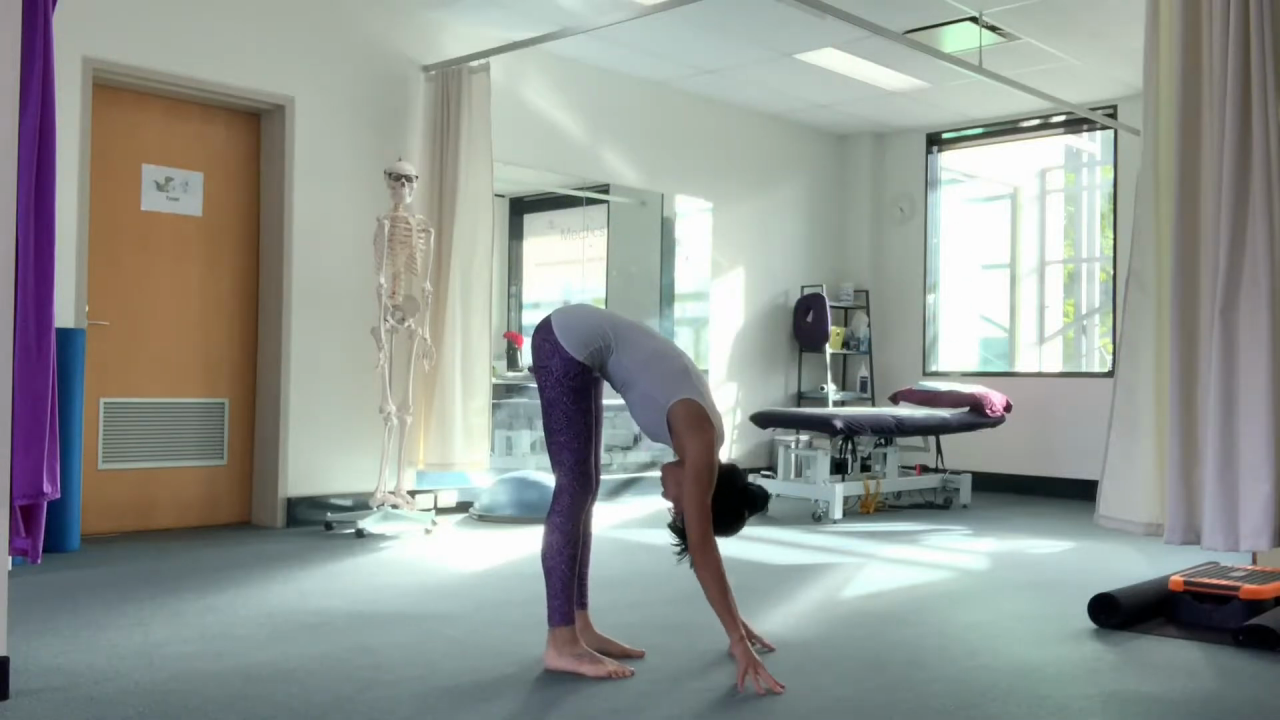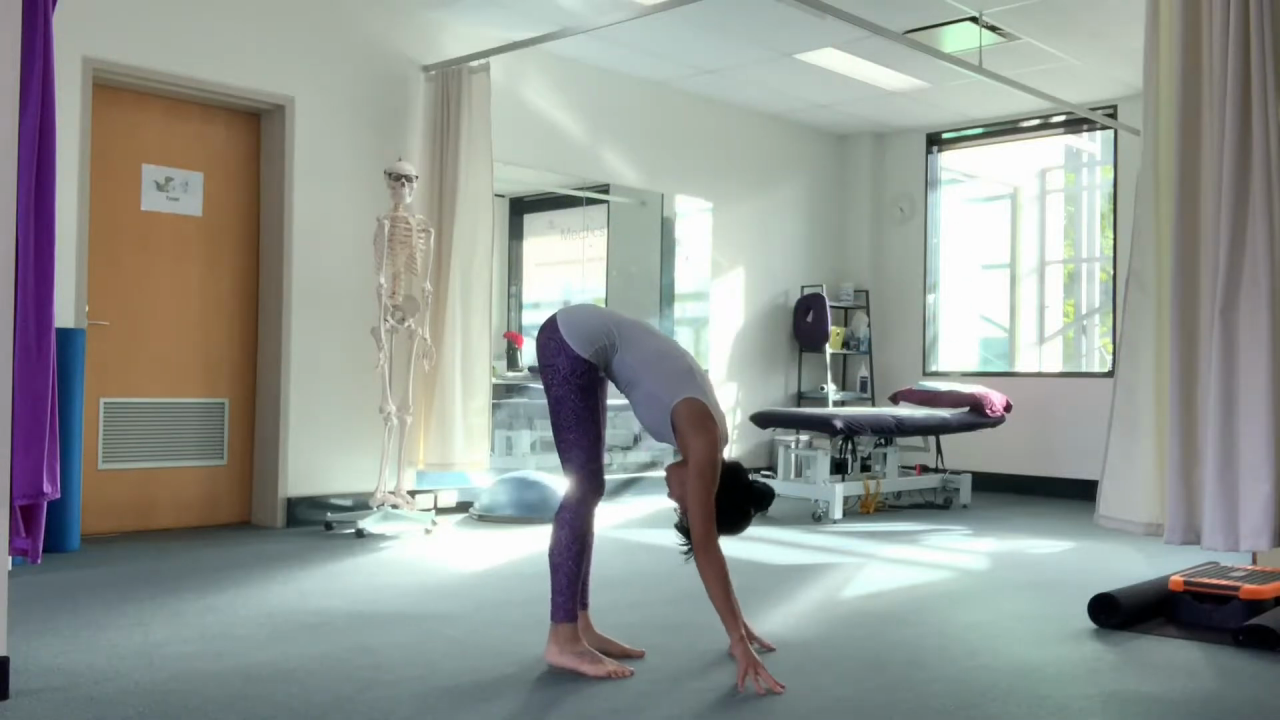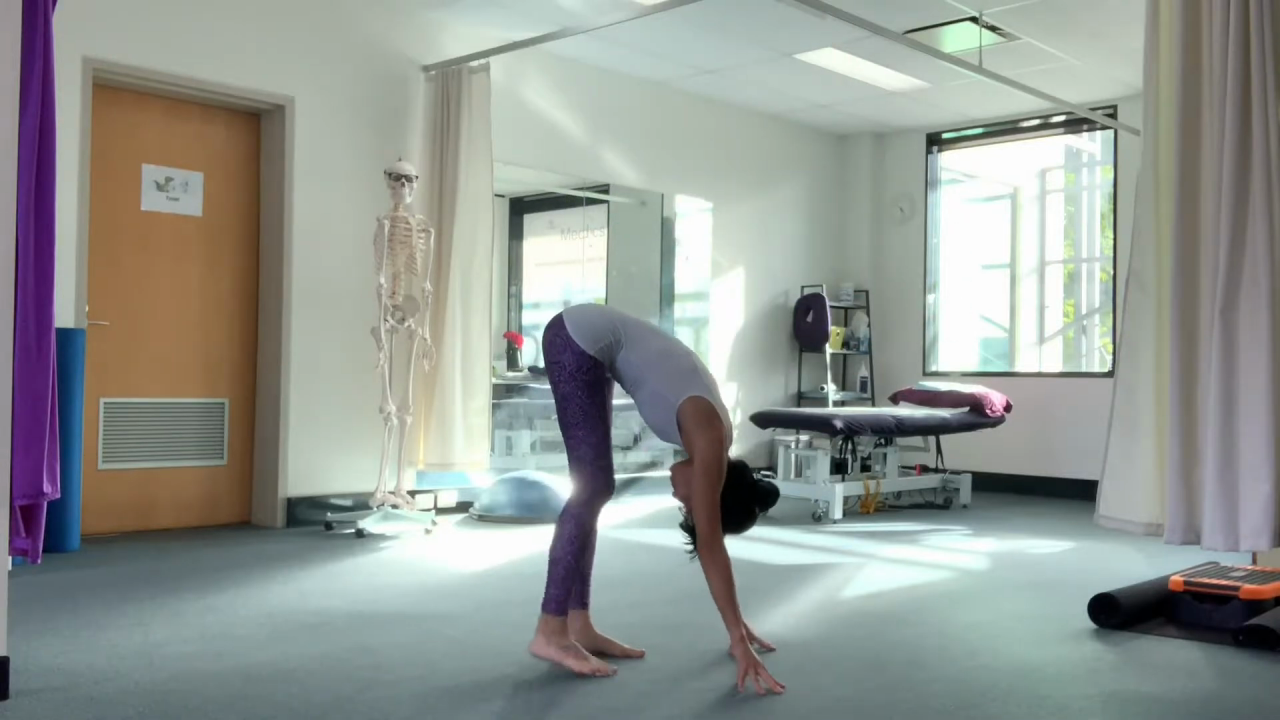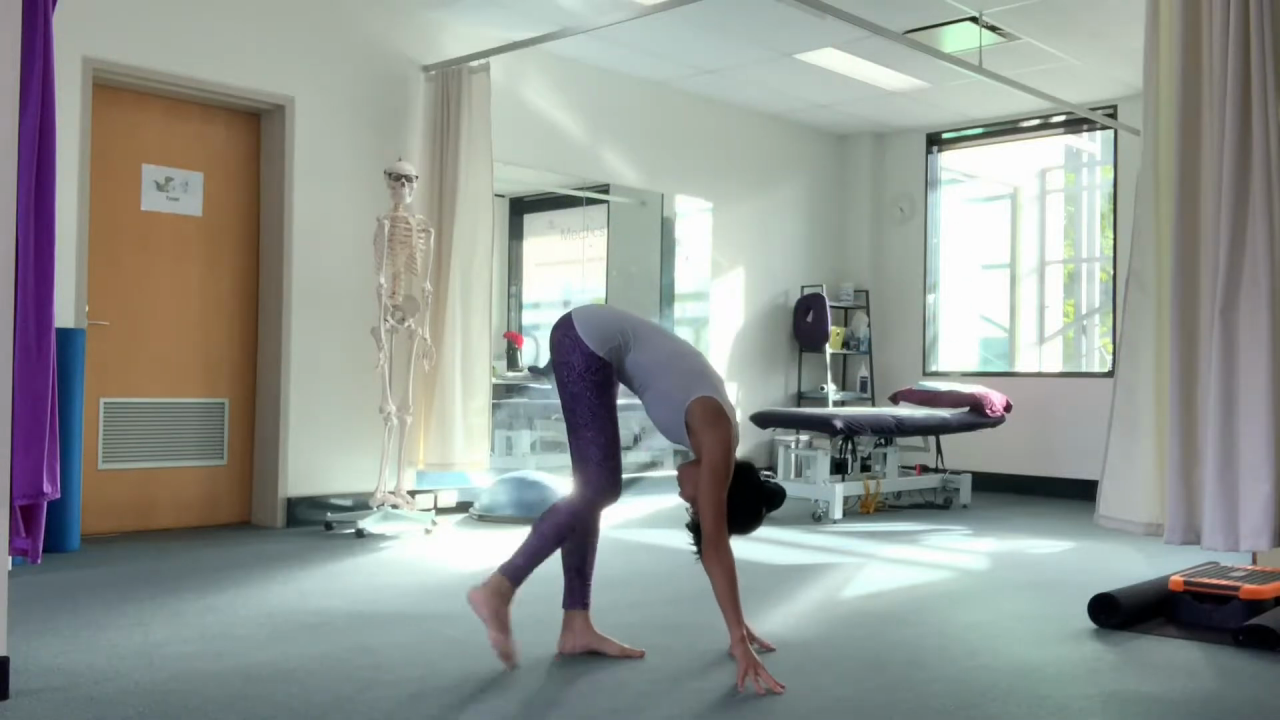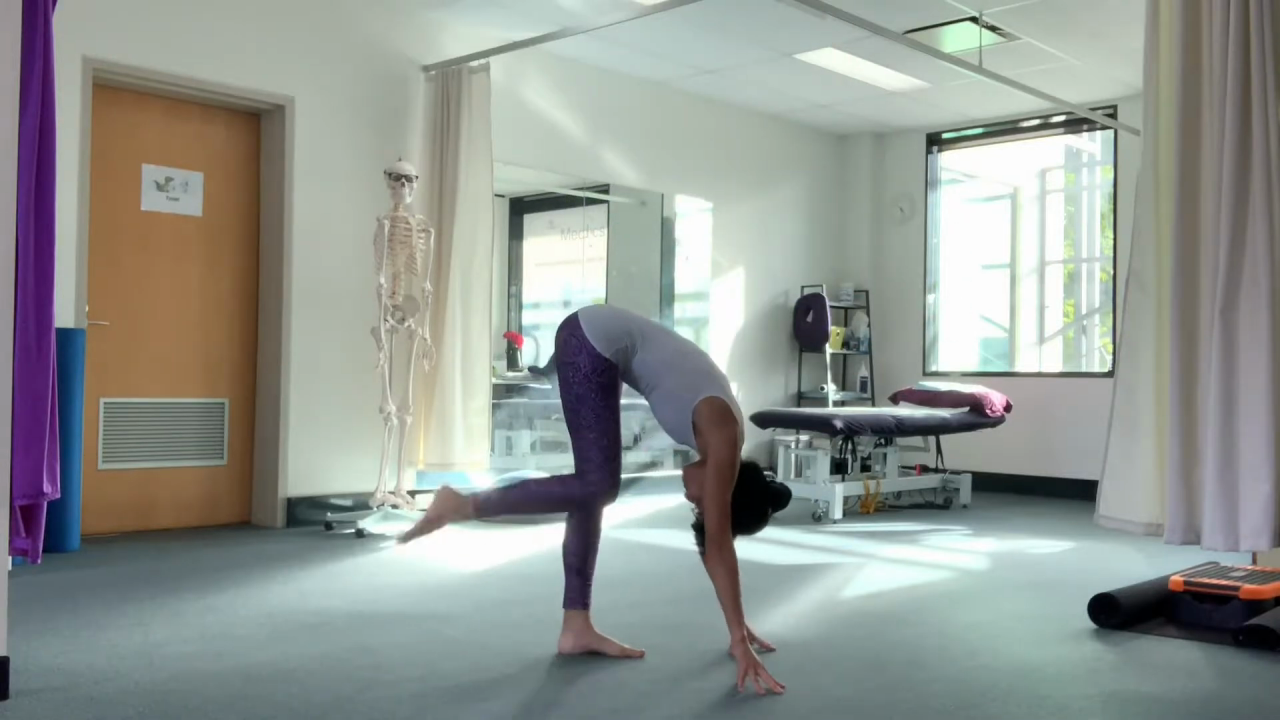
dt=0.1s
person 1, frame 1
left shoulder: (701, 435)
right shoulder: (699, 438)
left elbow: (703, 540)
right elbow: (701, 547)
left wrist: (736, 623)
right wrist: (738, 640)
left hip: (581, 345)
right hip: (571, 340)
left knee: (583, 491)
right knee: (575, 492)
left ankle: (578, 627)
right ankle: (561, 643)
person 1, frame 2
left shoulder: (703, 436)
right shoulder: (704, 437)
left elbow: (705, 538)
right elbow: (705, 546)
left wrist: (737, 625)
right wrist: (738, 640)
left hip: (586, 343)
right hip: (572, 338)
left knee: (587, 492)
right knee: (584, 490)
left ankle: (578, 628)
right ankle: (563, 640)
person 1, frame 3
left shoulder: (709, 435)
right shoulder: (710, 437)
left elbow: (709, 539)
right elbow: (709, 544)
left wrist: (737, 626)
right wrist: (739, 640)
left hip: (588, 343)
right hip: (580, 338)
left knee: (590, 489)
right knee: (594, 487)
left ankle: (577, 626)
right ankle: (552, 633)
person 1, frame 4
left shoulder: (717, 431)
right shoulder: (716, 440)
left elbow: (713, 540)
right elbow: (713, 542)
left wrist: (737, 626)
right wrist: (739, 640)
left hip: (589, 342)
right hip: (586, 338)
left knee: (594, 488)
right knee: (598, 490)
left ankle: (576, 628)
right ankle: (497, 590)
person 1, frame 5
left shoulder: (719, 438)
right shoulder: (723, 438)
left elbow: (717, 540)
right elbow: (717, 542)
left wrist: (738, 628)
right wrist: (738, 640)
left hip: (598, 343)
right hip: (592, 340)
left knee: (592, 491)
right knee: (598, 487)
left ankle: (577, 628)
right ankle: (464, 505)
